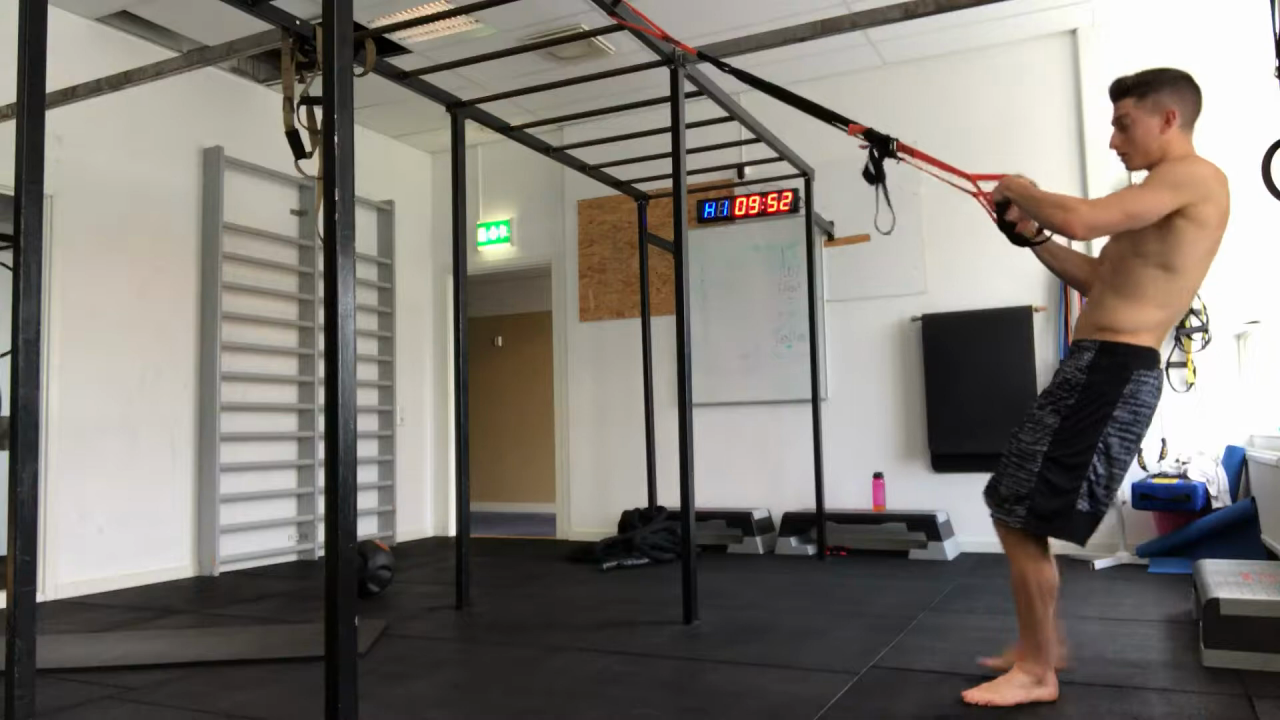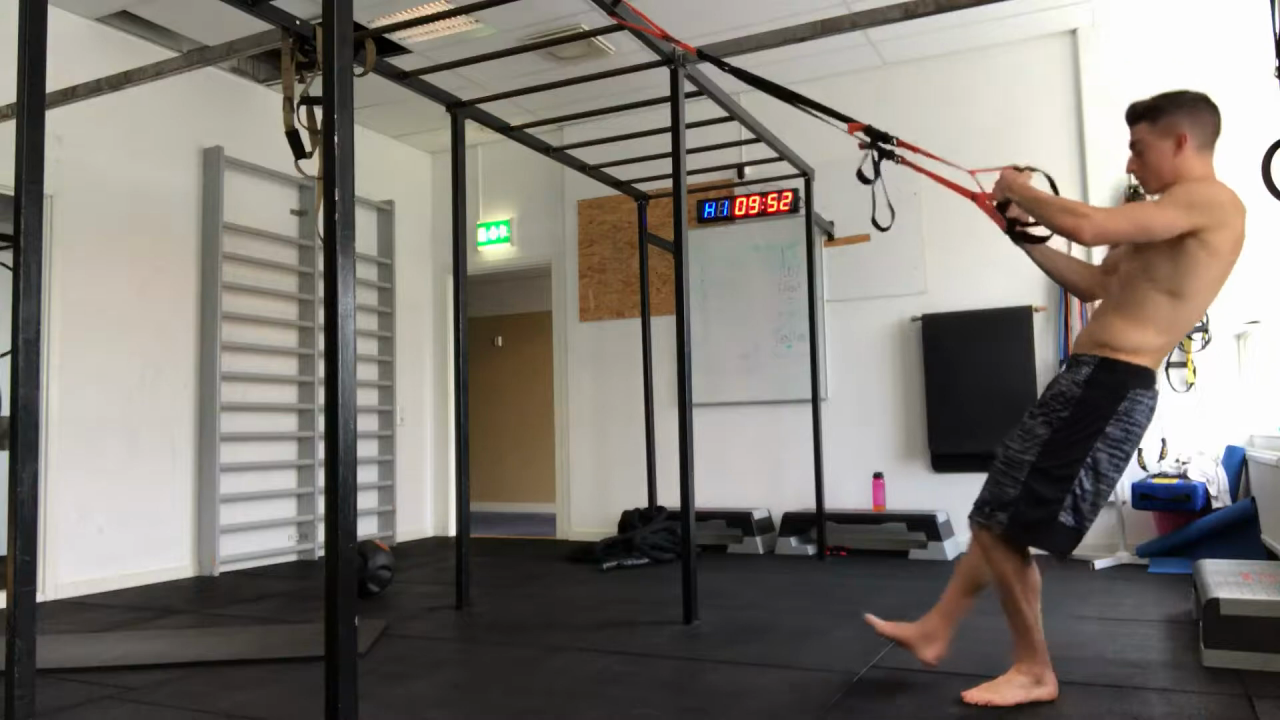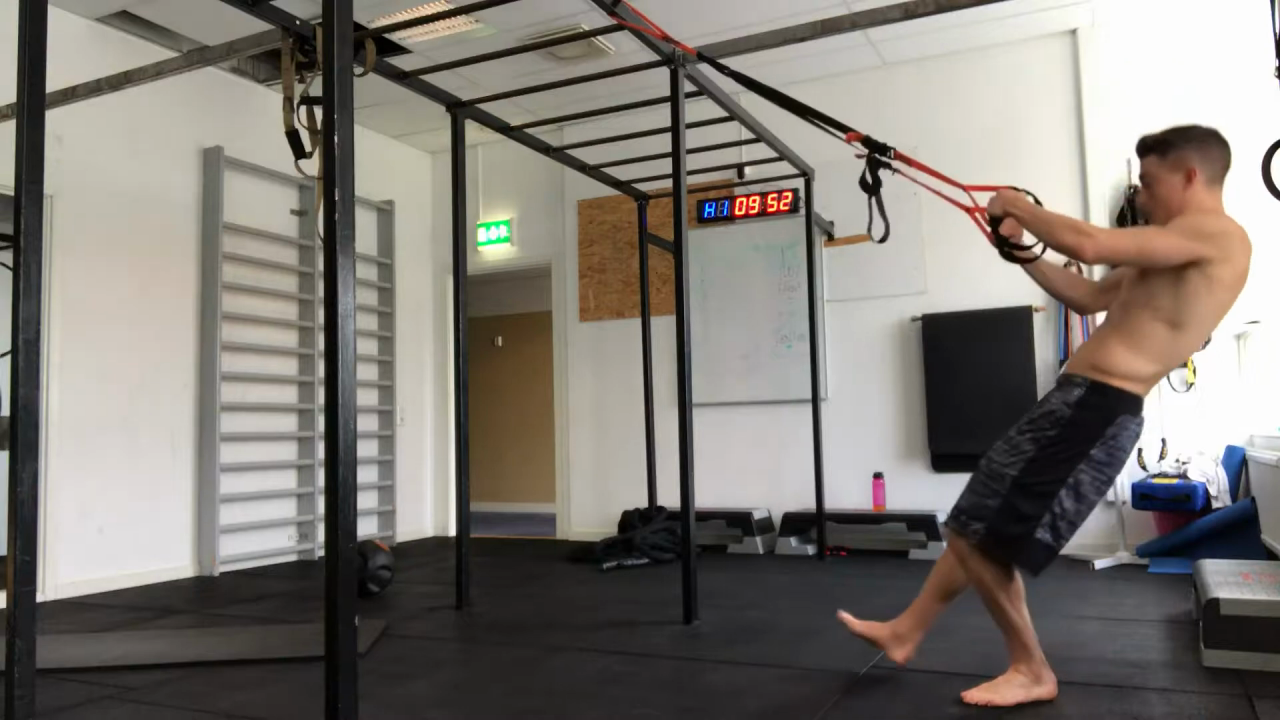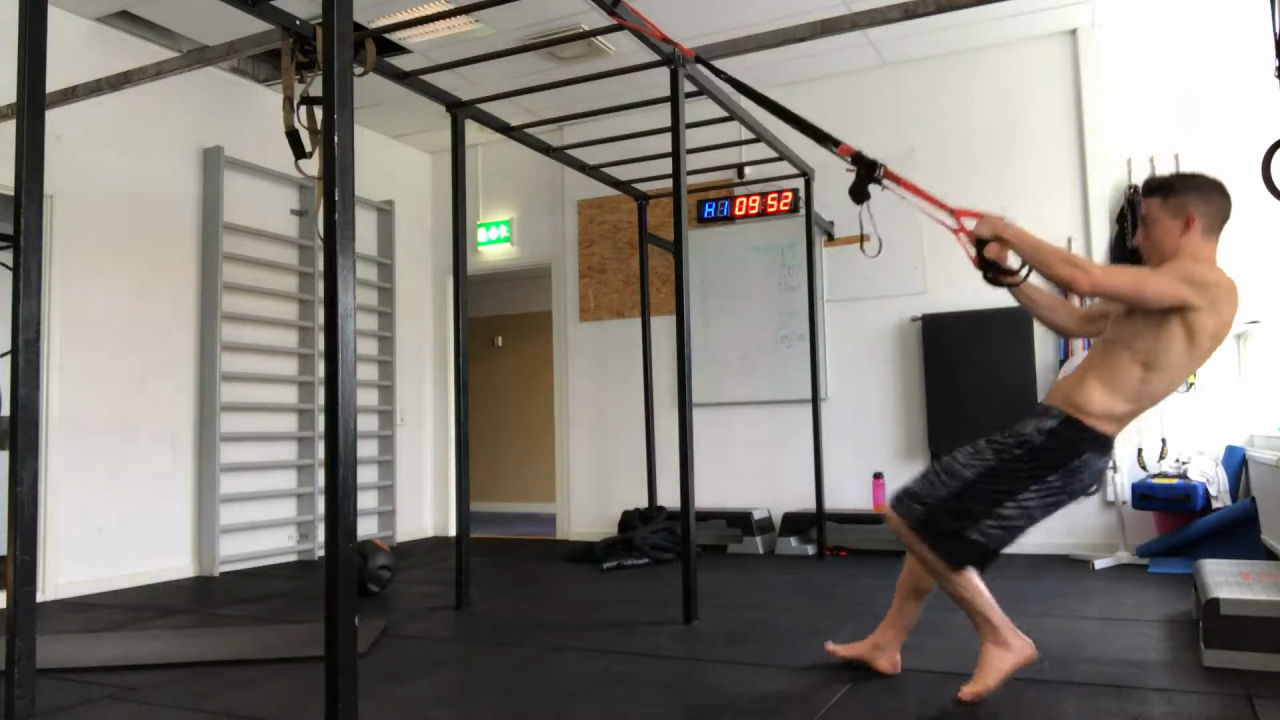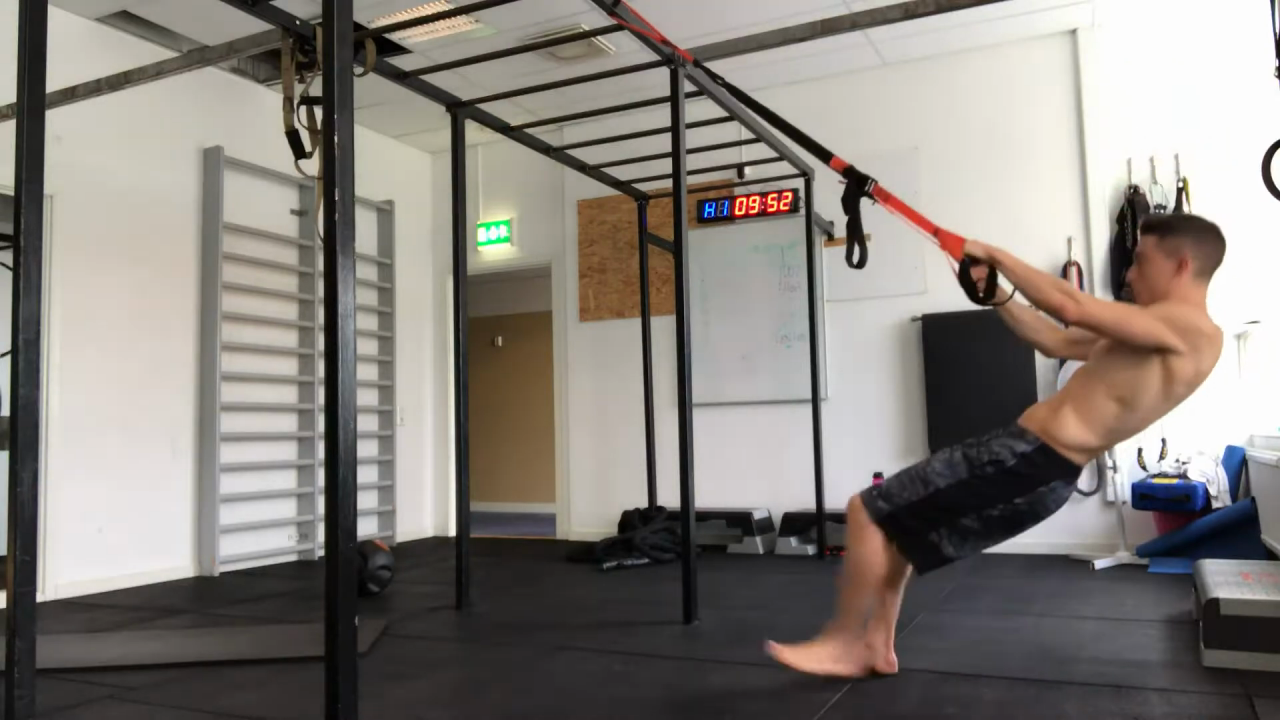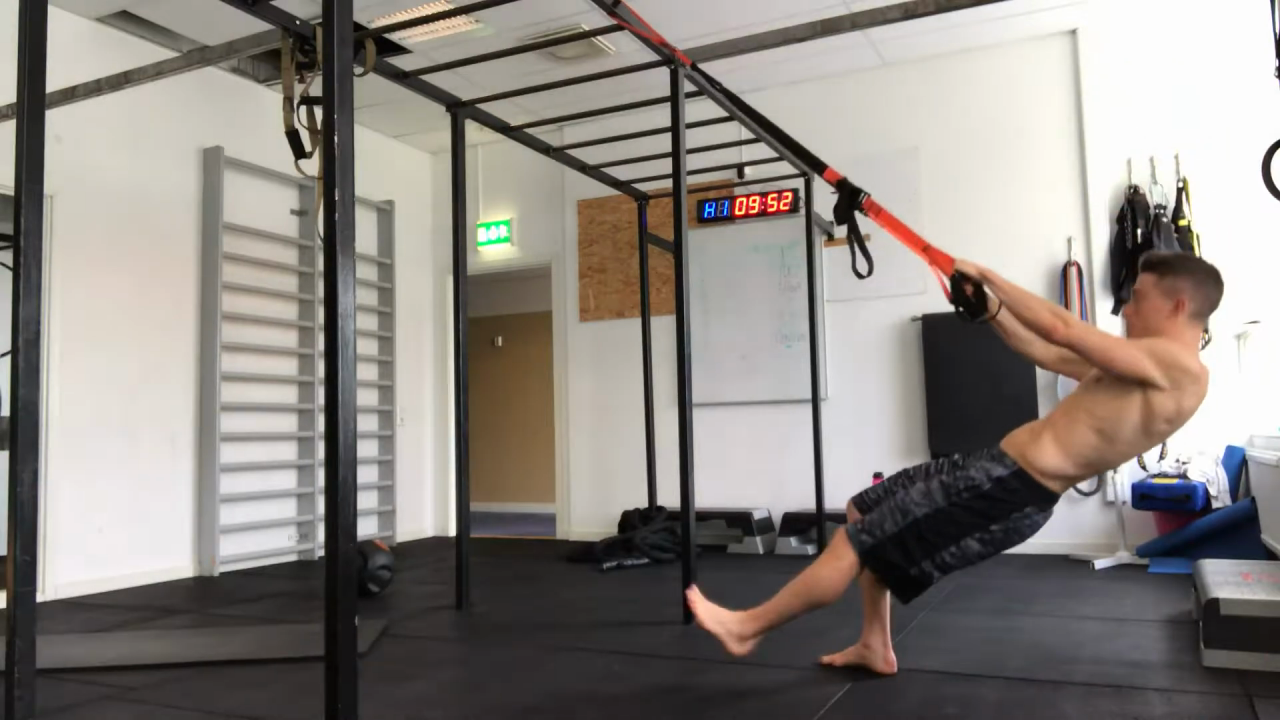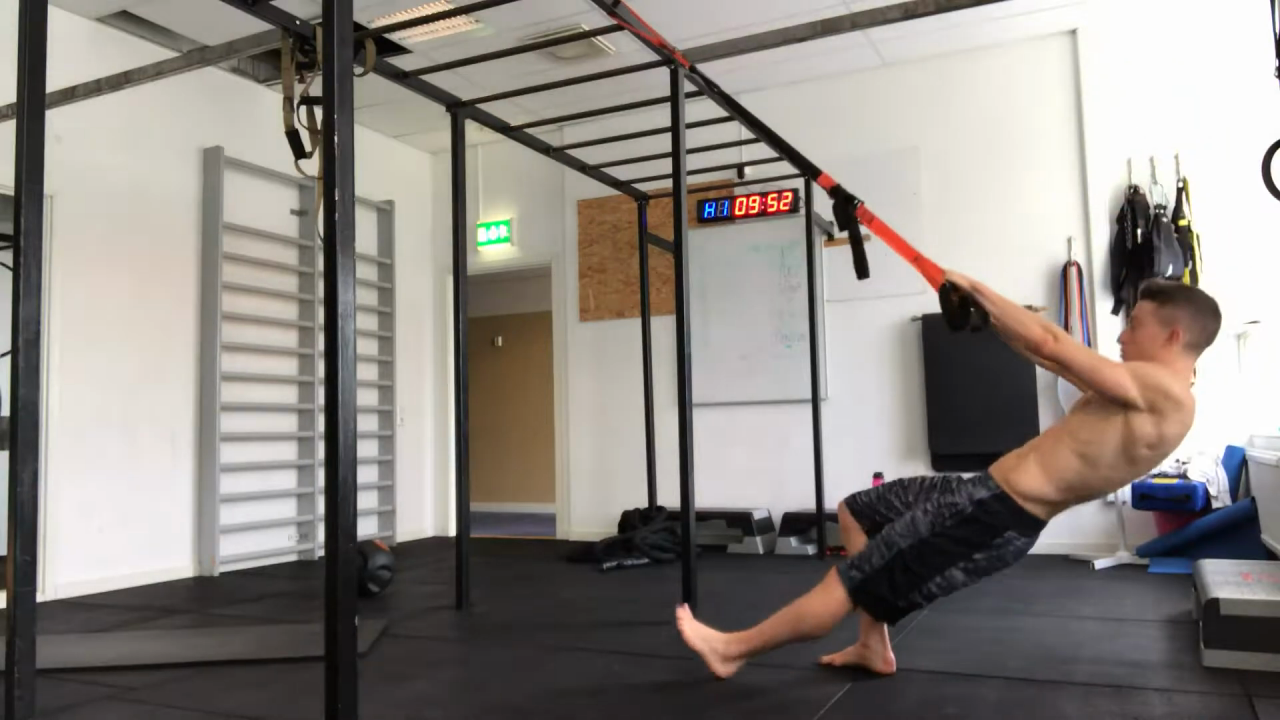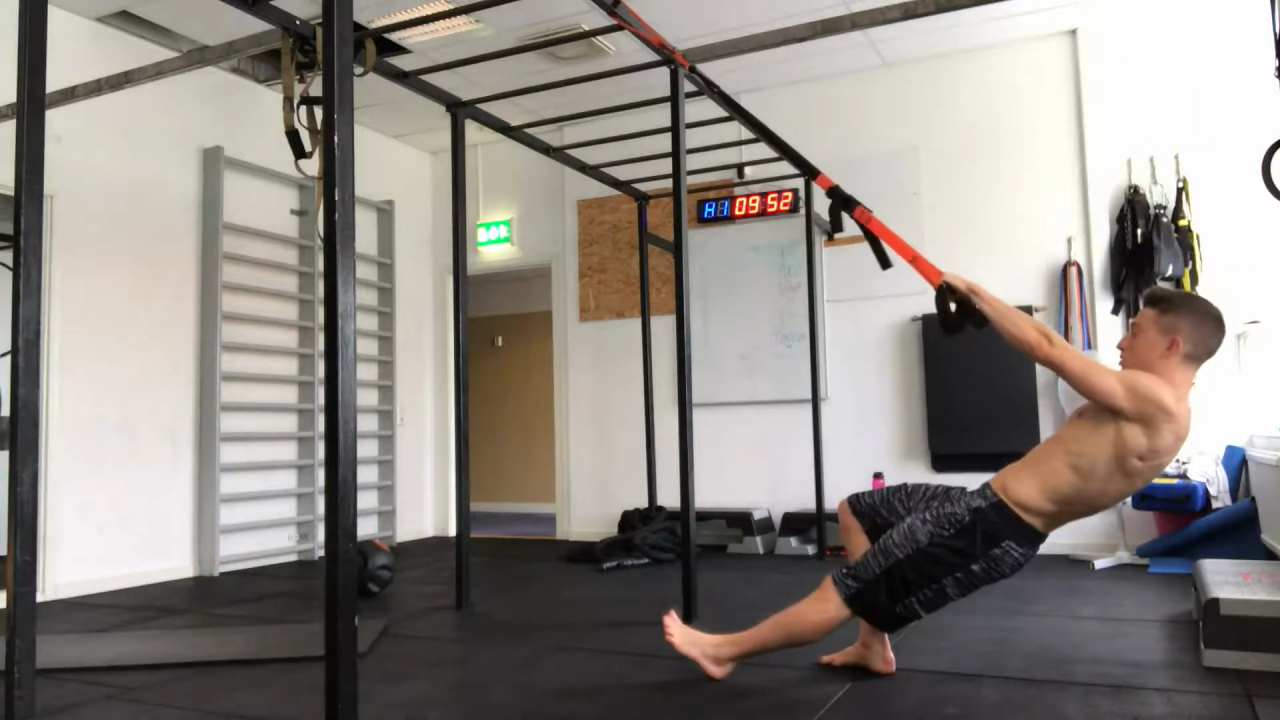
dt=0.2s
person 1, frame 1
left shoulder: (1195, 177)
right shoulder: (1166, 194)
left elbow: (1078, 220)
right elbow: (1097, 278)
left wrist: (1021, 190)
right wrist: (1032, 233)
left hip: (1112, 370)
right hip: (1101, 367)
left knee: (1022, 518)
right knee: (1015, 507)
left ankle: (1036, 671)
right ankle: (1034, 645)
person 1, frame 2
left shoulder: (1210, 201)
right shoulder: (1175, 217)
left elbow: (1086, 226)
right elbow: (1094, 283)
left wrist: (1021, 192)
right wrist: (1025, 235)
left hip: (1106, 387)
right hip: (1096, 382)
left knee: (1002, 525)
right knee: (995, 516)
left ankle: (1033, 672)
right ankle: (934, 632)
person 1, frame 3
left shoulder: (1217, 235)
right shoulder: (1179, 248)
left elbow: (1089, 245)
right elbow: (1090, 296)
left wrist: (1019, 206)
right wrist: (1021, 249)
left hip: (1093, 409)
right hip: (1083, 404)
left knee: (982, 536)
right knee: (974, 524)
left ankle: (1031, 671)
right ankle: (904, 632)
person 1, frame 4
left shoulder: (1207, 285)
right shoulder: (1171, 290)
left elbow: (1080, 278)
right elbow: (1075, 320)
left wrist: (1007, 232)
right wrist: (1008, 273)
left hip: (1063, 441)
right hip: (1058, 433)
left knee: (911, 514)
right knee: (933, 523)
left ankle: (1002, 639)
right ankle: (885, 644)
person 1, frame 5
left shoulder: (1191, 331)
right shoulder: (1154, 330)
left elbow: (1071, 307)
right elbow: (1057, 340)
left wrist: (997, 254)
right wrist: (993, 289)
left hip: (1033, 465)
right hip: (1026, 452)
left knee: (868, 511)
right knee: (890, 519)
left ankle: (843, 643)
right ankle: (876, 647)
person 1, frame 6
left shoulder: (1179, 367)
right shoulder: (1149, 364)
left elbow: (1059, 330)
right elbow: (1050, 354)
left wrist: (986, 275)
right wrist: (987, 306)
left hip: (1010, 490)
right hip: (1003, 471)
left knee: (851, 544)
right knee: (865, 512)
left ankle: (747, 629)
right ankle: (875, 645)
person 1, frame 7
left shoulder: (1165, 394)
right shoulder: (1145, 393)
left elbow: (1050, 344)
right elbow: (1050, 356)
left wrist: (975, 287)
right wrist: (981, 309)
left hip: (994, 516)
right hip: (992, 498)
left knee: (844, 584)
right knee: (856, 512)
left ankle: (733, 649)
right ankle: (874, 647)
person 1, frame 8
left shoulder: (1157, 402)
right shoulder: (1148, 406)
left elbow: (1046, 347)
right elbow: (1057, 353)
left wrist: (972, 289)
right wrist: (979, 306)
left hip: (991, 529)
right hip: (992, 511)
left knee: (839, 593)
right knee: (856, 511)
left ankle: (724, 650)
right ankle: (874, 646)
